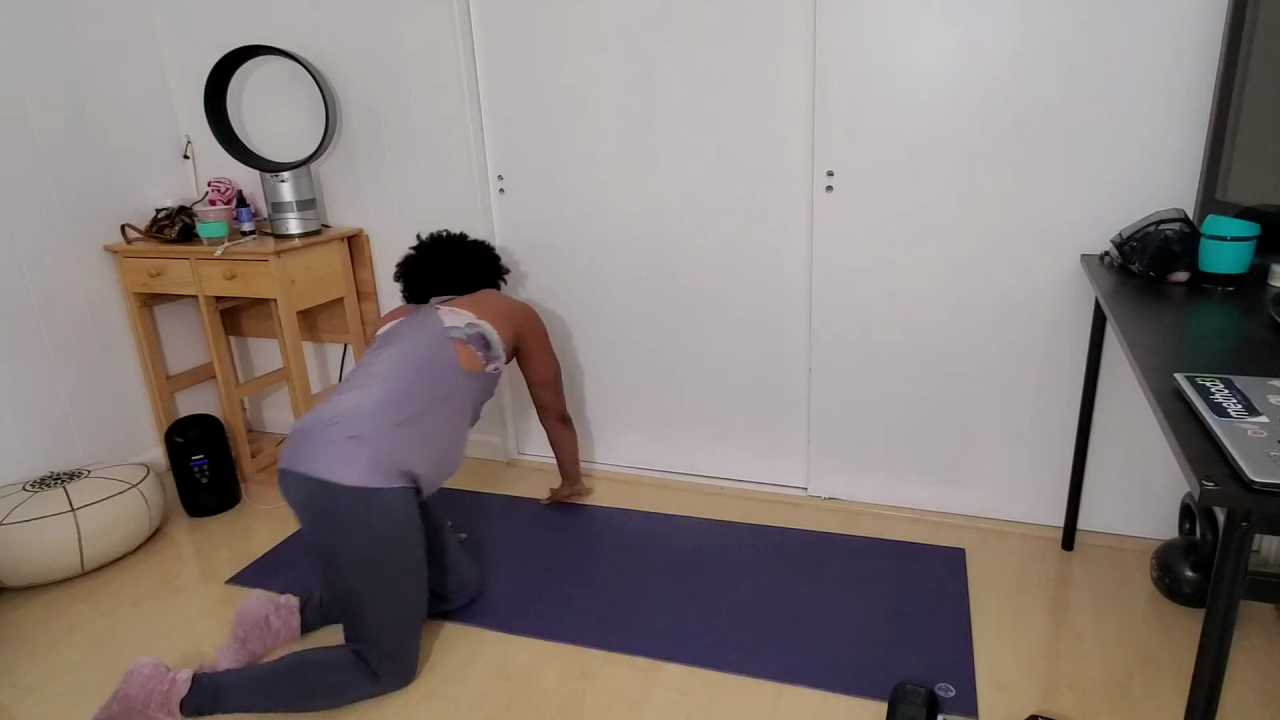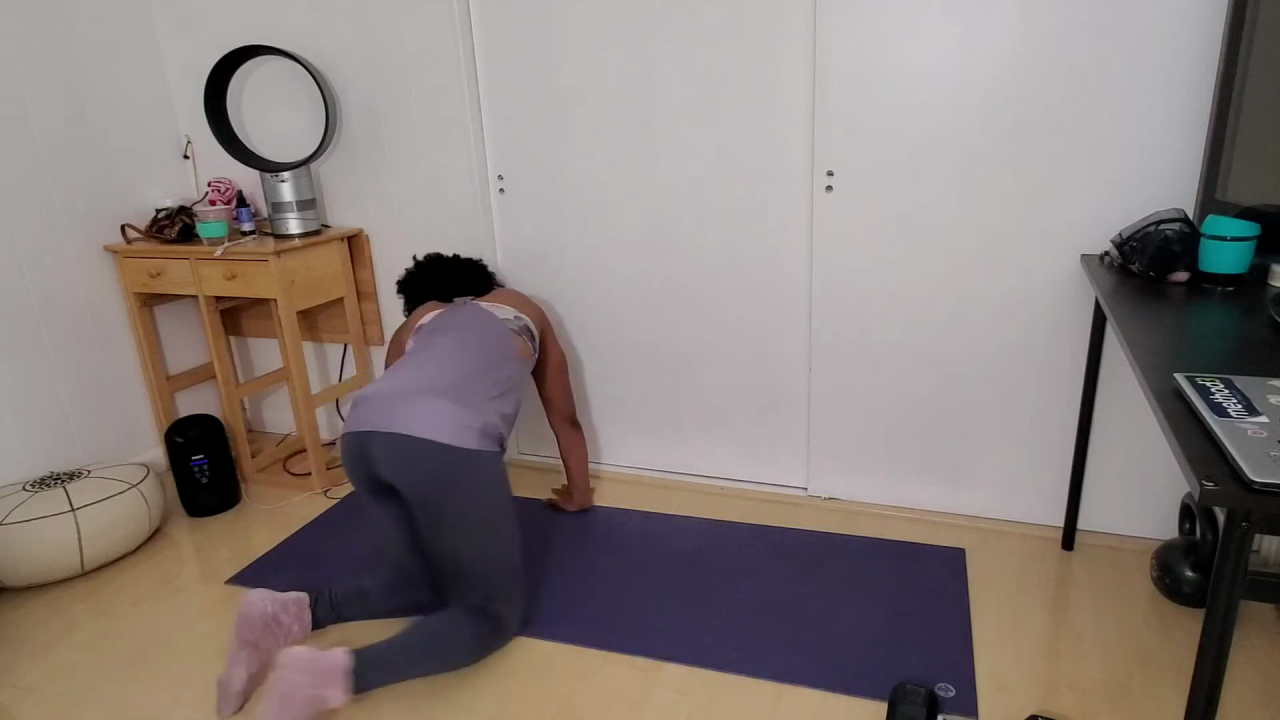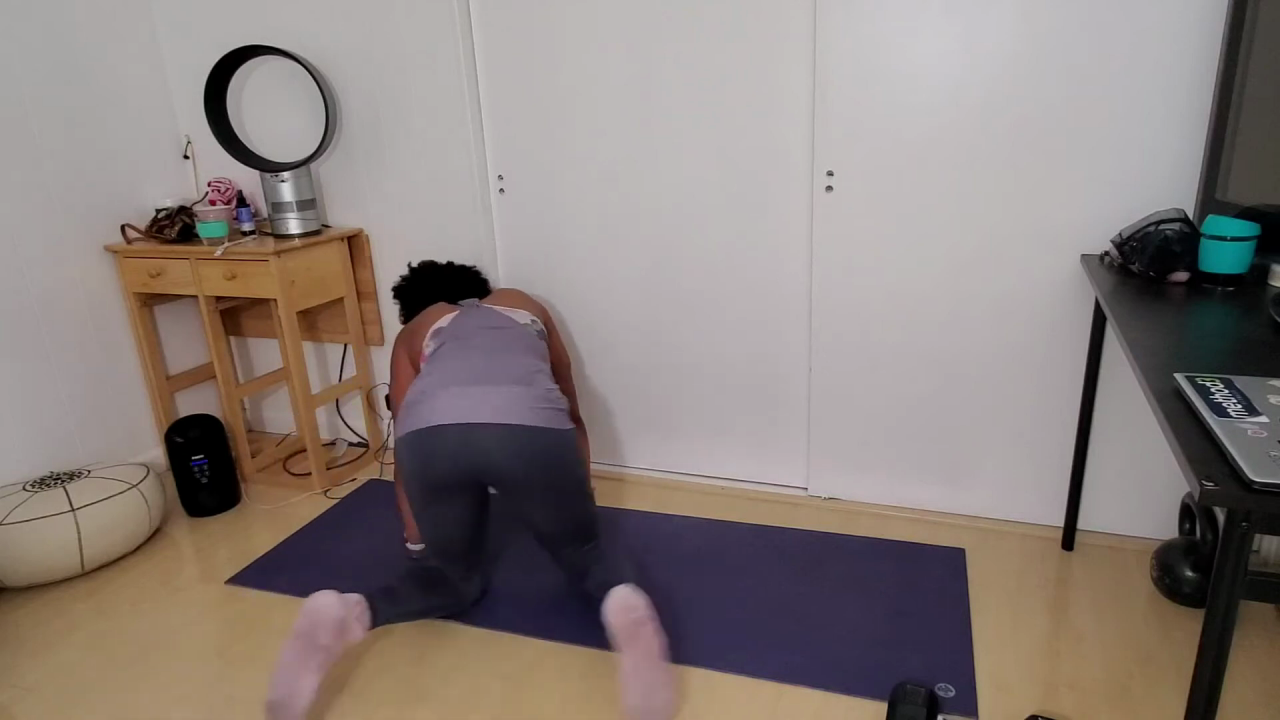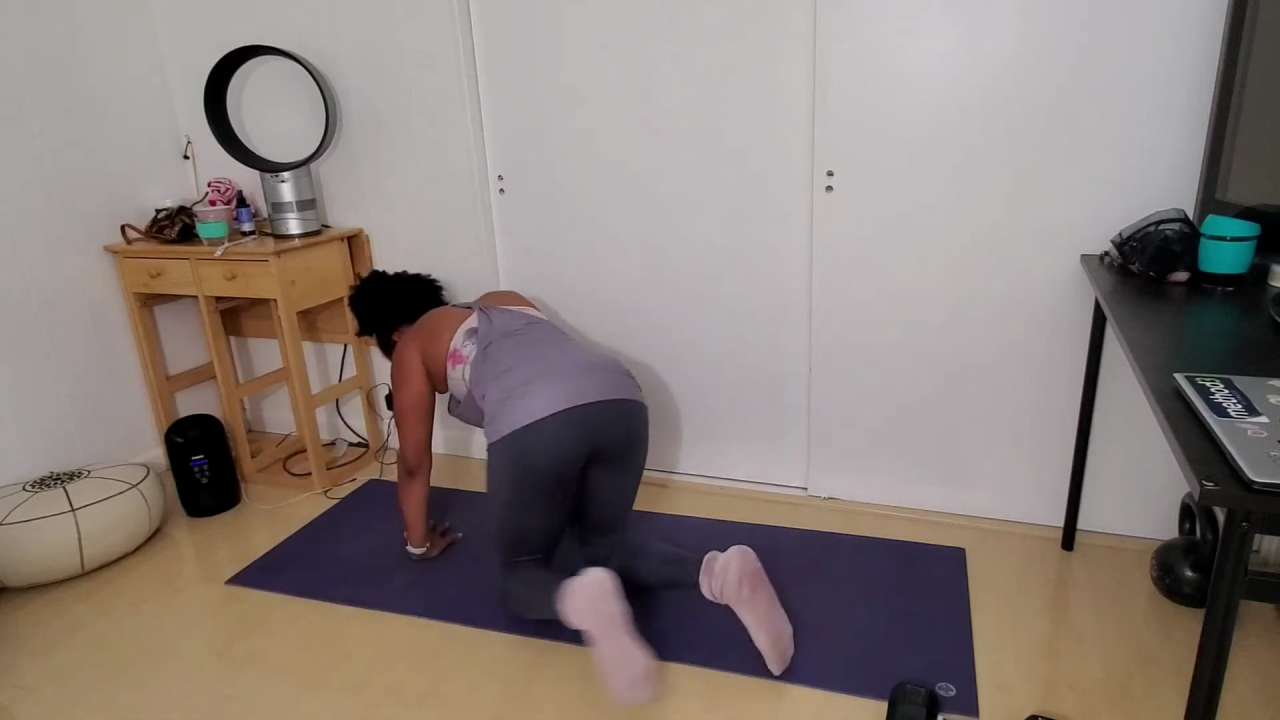
dt=0.3s
person 1, frame 1
left shoulder: (396, 319)
right shoulder: (511, 313)
right elbow: (555, 413)
left wrist: (424, 527)
right wrist: (570, 481)
left hip: (309, 463)
right hip: (356, 484)
left knee: (457, 585)
right knee: (385, 666)
left ankle: (290, 613)
person 1, frame 2
left shoulder: (412, 324)
right shoulder: (523, 309)
right elbow: (565, 417)
left wrist: (415, 524)
right wrist: (579, 492)
left hip: (363, 431)
right hip: (451, 440)
left knee: (442, 580)
right knee: (491, 615)
left ankle: (290, 612)
right ankle: (334, 674)
person 1, frame 3
left shoulder: (414, 330)
right shoulder: (524, 305)
left elbow: (408, 448)
right elbow: (571, 408)
left wrist: (416, 533)
right wrist: (579, 497)
left hip: (431, 434)
right hip: (532, 428)
left knee: (453, 577)
right knee: (582, 554)
left ankle: (348, 615)
right ankle: (627, 614)
person 1, frame 4
left shoulder: (412, 347)
right shoulder: (505, 302)
left elbow: (414, 463)
left wrist: (420, 540)
right wrist: (580, 495)
left hip: (535, 426)
right hip: (618, 398)
left knee: (521, 576)
right knee: (603, 544)
left ankle: (582, 598)
right ankle: (720, 571)
